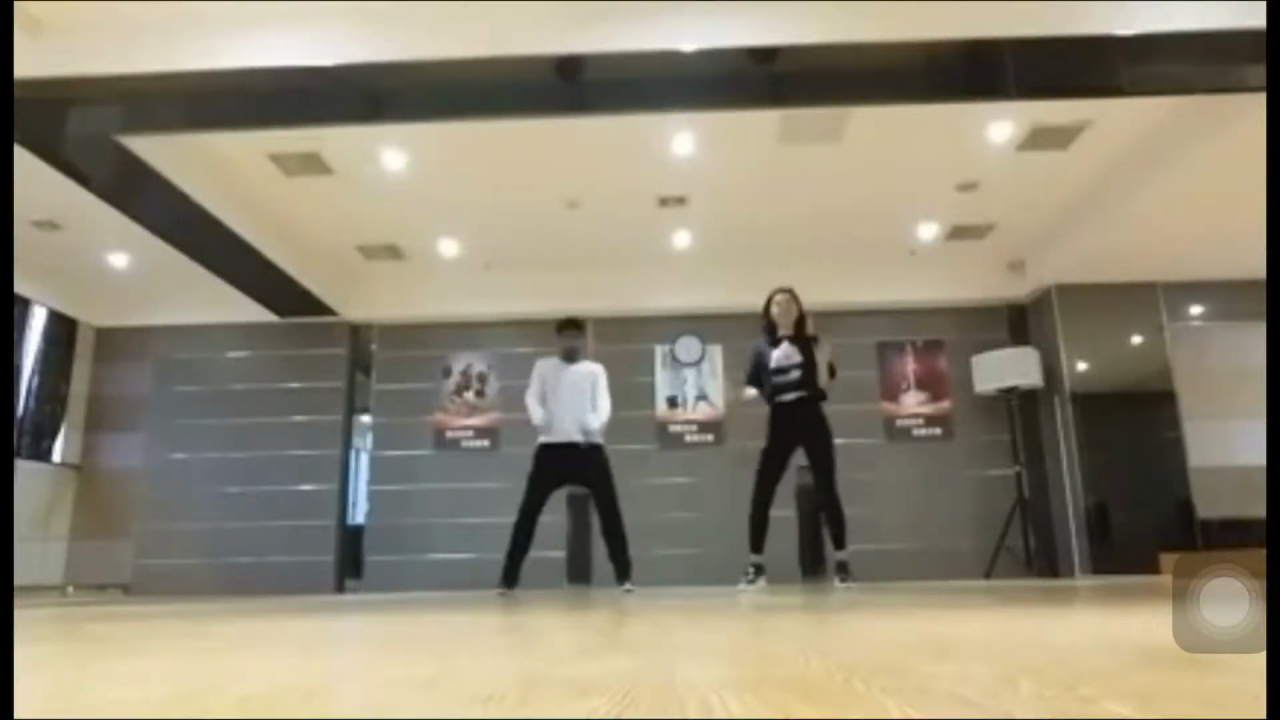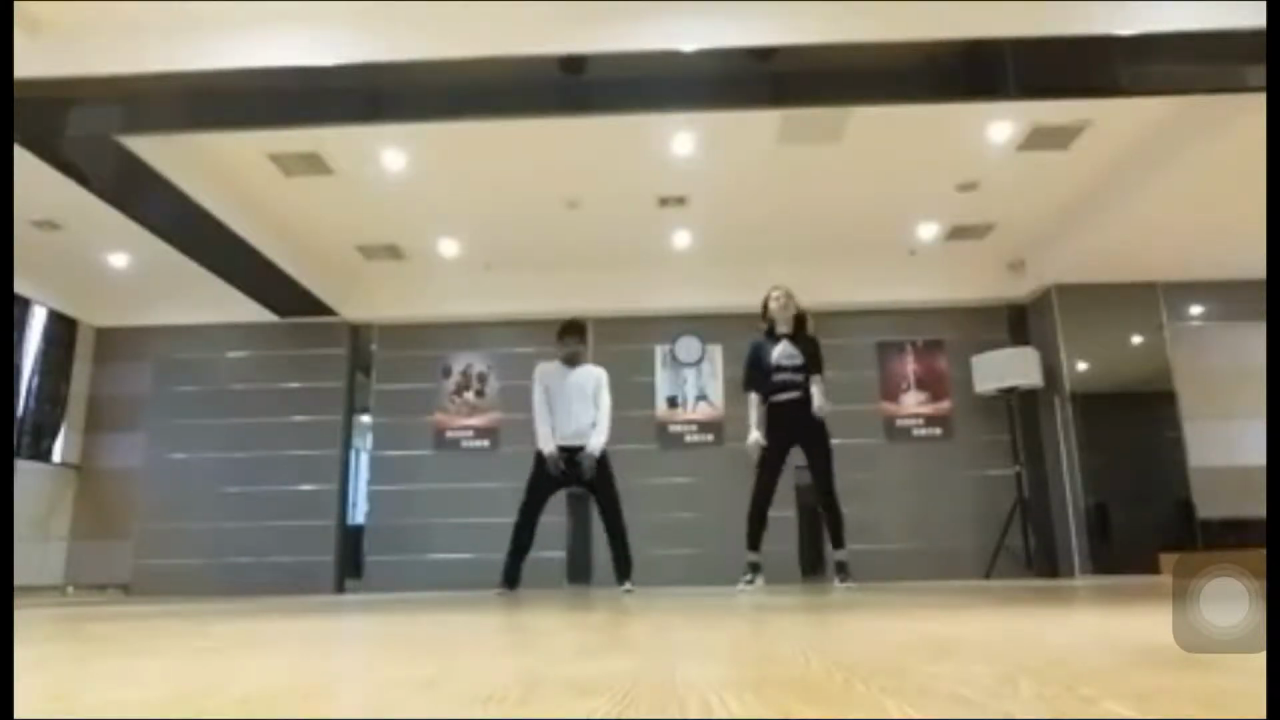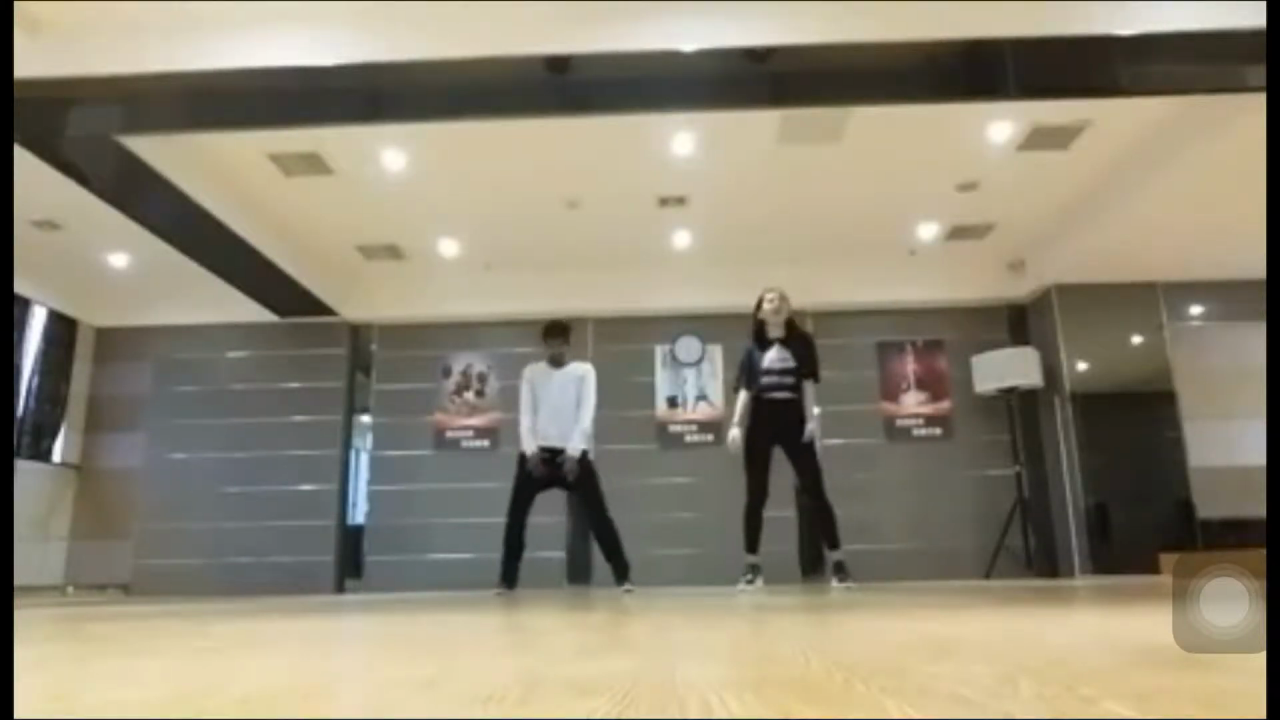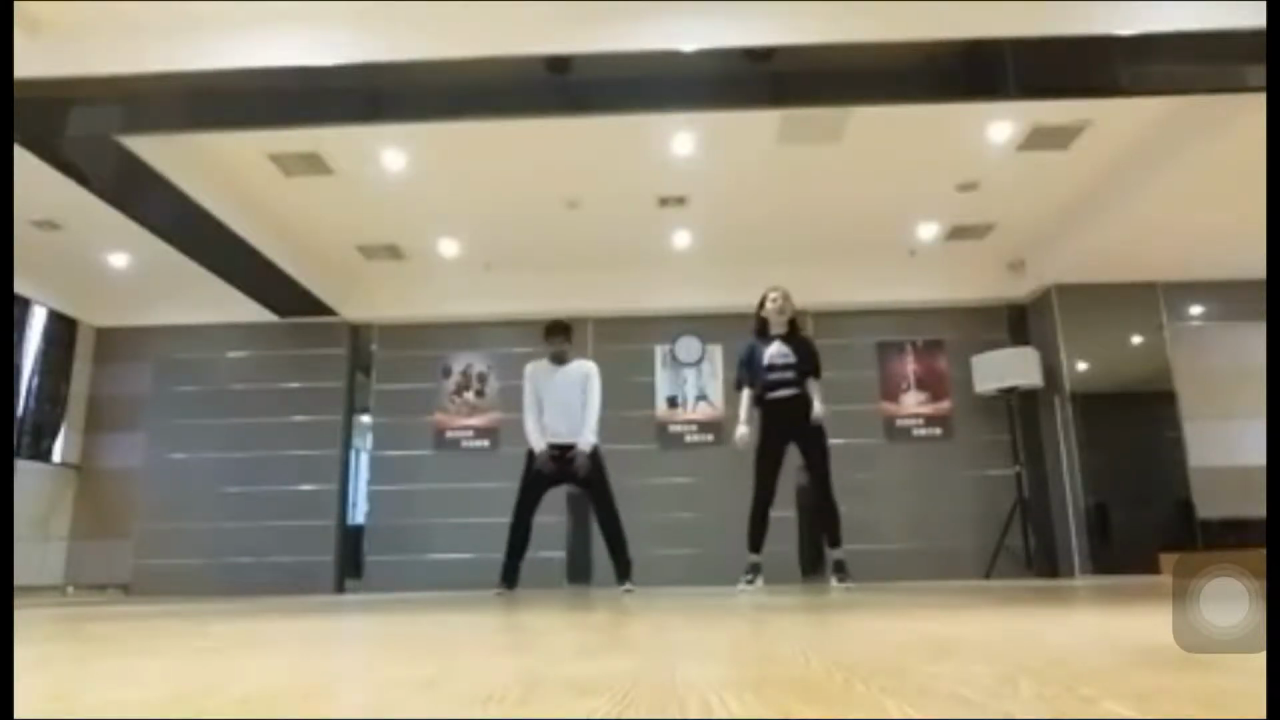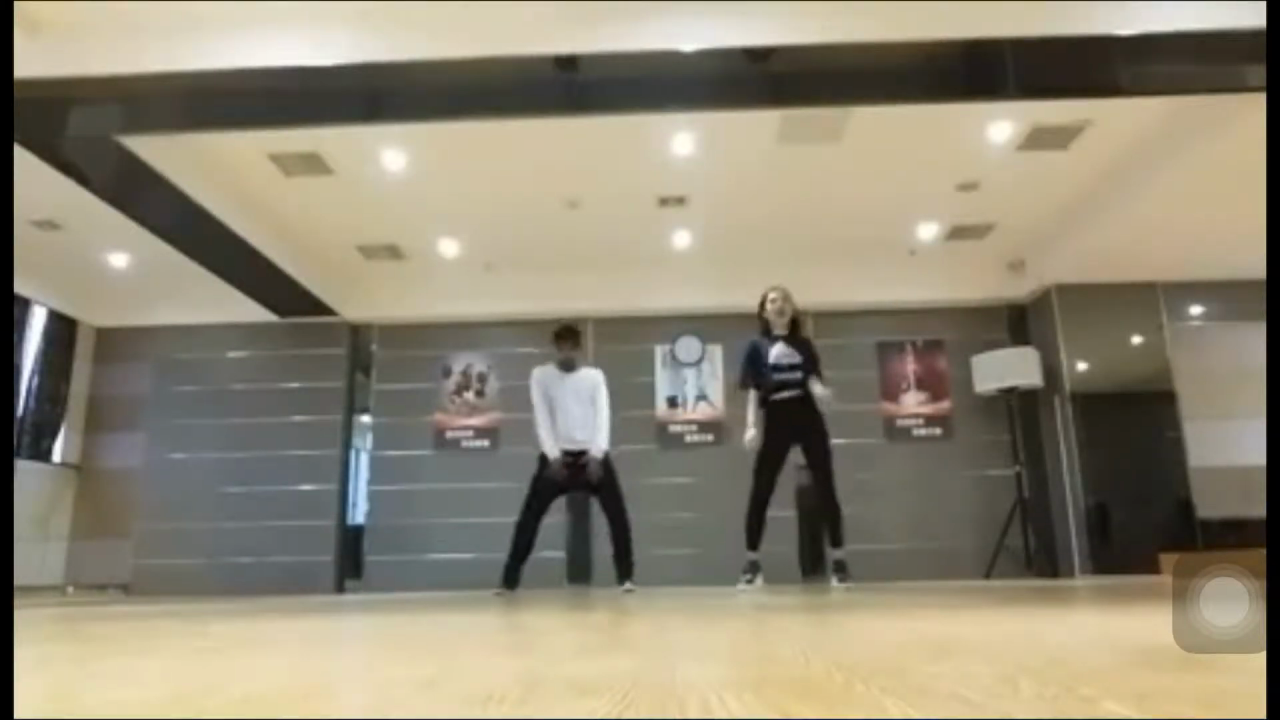
dt=0.2s
person 1, frame 1
left shoulder: (810, 342)
right shoulder: (763, 349)
left elbow: (824, 383)
right elbow: (756, 389)
left wrist: (822, 362)
right wrist: (742, 394)
left hip: (811, 422)
right hip: (780, 425)
left knee: (826, 492)
right knee: (761, 495)
left ankle: (841, 563)
right ankle: (755, 565)
person 1, frame 2
left shoulder: (808, 342)
right shoulder: (760, 345)
left elbow: (815, 378)
right elbow: (754, 391)
left wrist: (819, 399)
right wrist: (754, 427)
left hip: (808, 420)
right hip: (777, 422)
left knee: (826, 492)
right knee: (761, 494)
left ankle: (840, 563)
right ankle: (753, 565)
person 1, frame 3
left shoulder: (802, 342)
right shoulder: (753, 350)
left elbow: (809, 383)
right elbow: (745, 389)
left wrist: (812, 418)
right wrist: (736, 425)
left hip: (793, 421)
right hip: (760, 422)
left knee: (814, 492)
right knee: (755, 495)
left ankle: (837, 562)
right ankle: (752, 566)
person 1, frame 4
left shoulder: (803, 344)
right shoulder: (754, 348)
left elbow: (811, 380)
right elbow: (747, 388)
left wrist: (817, 401)
right wrist: (742, 422)
left hip: (805, 419)
right hip: (772, 422)
left knee: (821, 490)
right knee: (763, 495)
left ankle: (837, 562)
right ankle: (753, 565)
person 1, frame 5
left shoulder: (803, 344)
right shoulder: (758, 346)
left elbow: (813, 378)
right elbow: (753, 389)
left wrist: (820, 390)
right wrist: (751, 425)
left hip: (808, 418)
right hip: (776, 421)
left knee: (825, 490)
right knee: (760, 492)
left ankle: (838, 561)
right ankle: (752, 564)
person 2, frame 1
left shoulder: (595, 370)
right shoulder: (543, 366)
left elbow: (604, 407)
right elbow: (532, 397)
left wrist: (593, 424)
right wrist: (538, 418)
left hip: (588, 447)
right hip: (552, 447)
left knee: (609, 511)
right knee: (528, 512)
left ankle: (624, 576)
right ankle: (509, 578)
person 2, frame 2
left shoulder: (597, 374)
right shoulder: (544, 371)
left elbow: (604, 414)
right elbow: (540, 412)
left wrist: (594, 449)
right wrist: (548, 449)
left hip: (590, 452)
right hip: (553, 452)
left knee: (611, 512)
right knee: (528, 512)
left ankle: (624, 575)
right ankle: (510, 578)
person 2, frame 3
left shoulder: (584, 371)
right shoulder: (531, 373)
left elbow: (586, 415)
right elbow: (526, 415)
left wrist: (574, 452)
right wrist: (530, 450)
left hip: (572, 453)
right hip: (537, 453)
left knee: (597, 514)
right knee: (516, 514)
left ankle: (622, 575)
right ankle: (507, 579)
person 2, frame 4
left shoulder: (588, 369)
right shoulder: (533, 370)
left elbow: (592, 410)
right elbow: (530, 412)
left wrist: (585, 447)
right wrist: (539, 447)
left hip: (582, 450)
right hip: (545, 450)
left knee: (606, 510)
right knee: (523, 511)
left ankle: (624, 575)
right ankle: (508, 578)
person 2, frame 5
left shoulder: (595, 376)
right shoulder: (541, 375)
left elbow: (602, 416)
right elbow: (542, 417)
left wrist: (598, 453)
right wrist: (553, 455)
left hip: (593, 455)
right hip: (556, 455)
left knee: (618, 513)
right knee: (530, 515)
left ankle: (625, 575)
right ankle: (510, 578)
